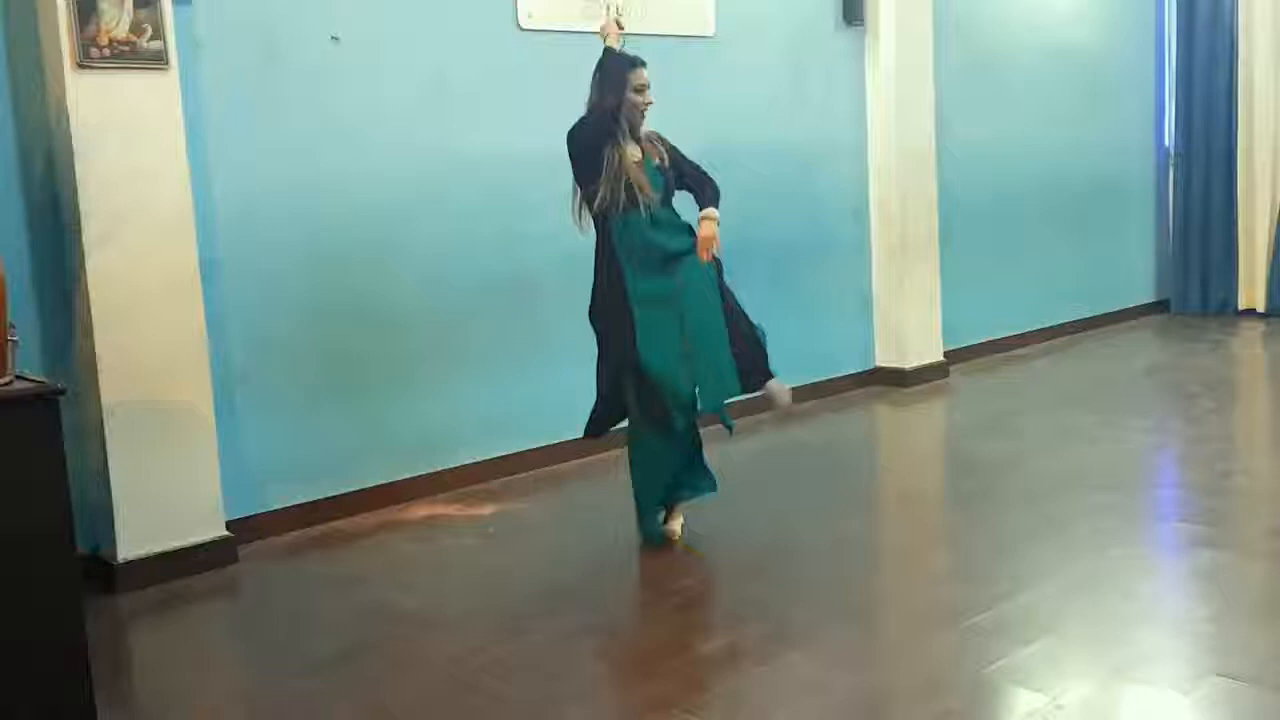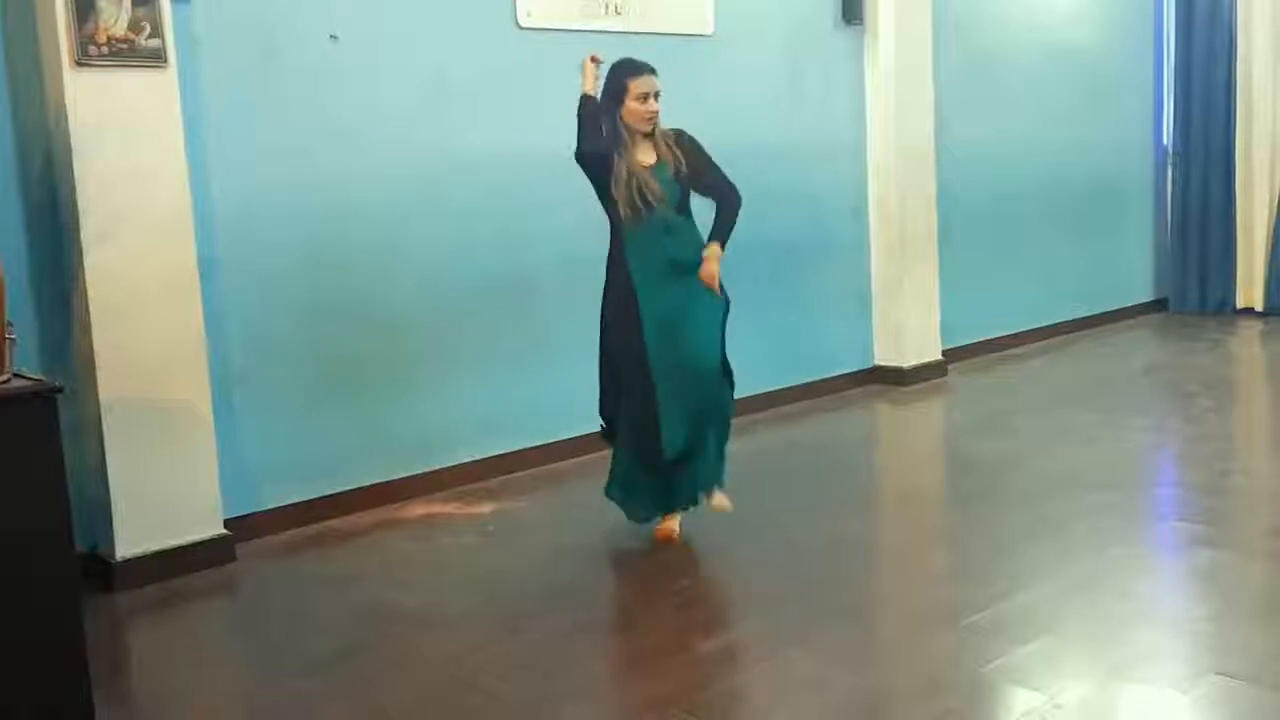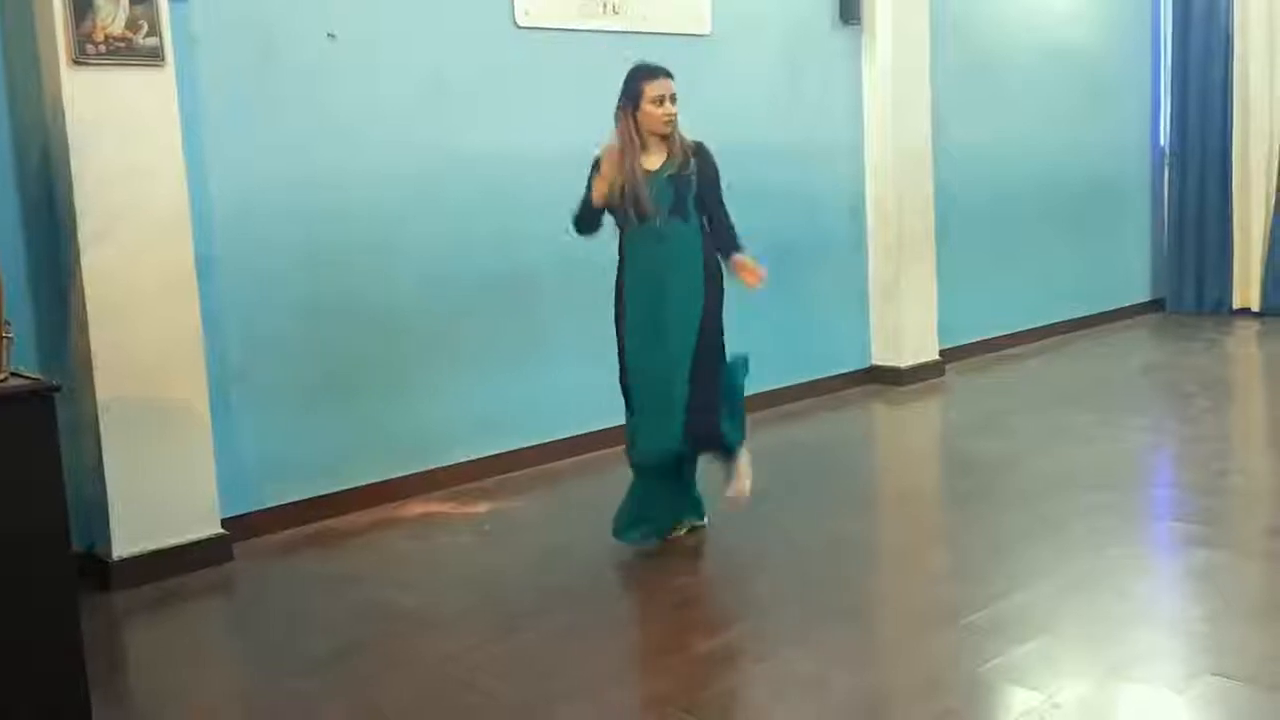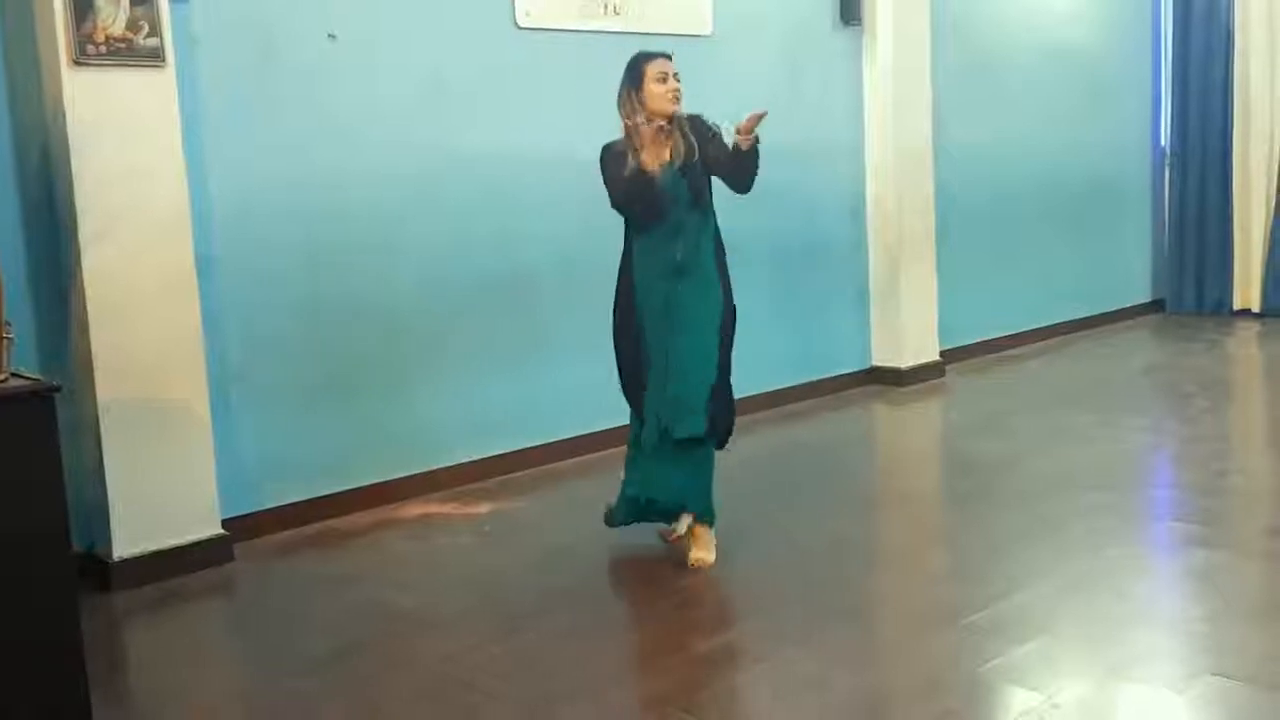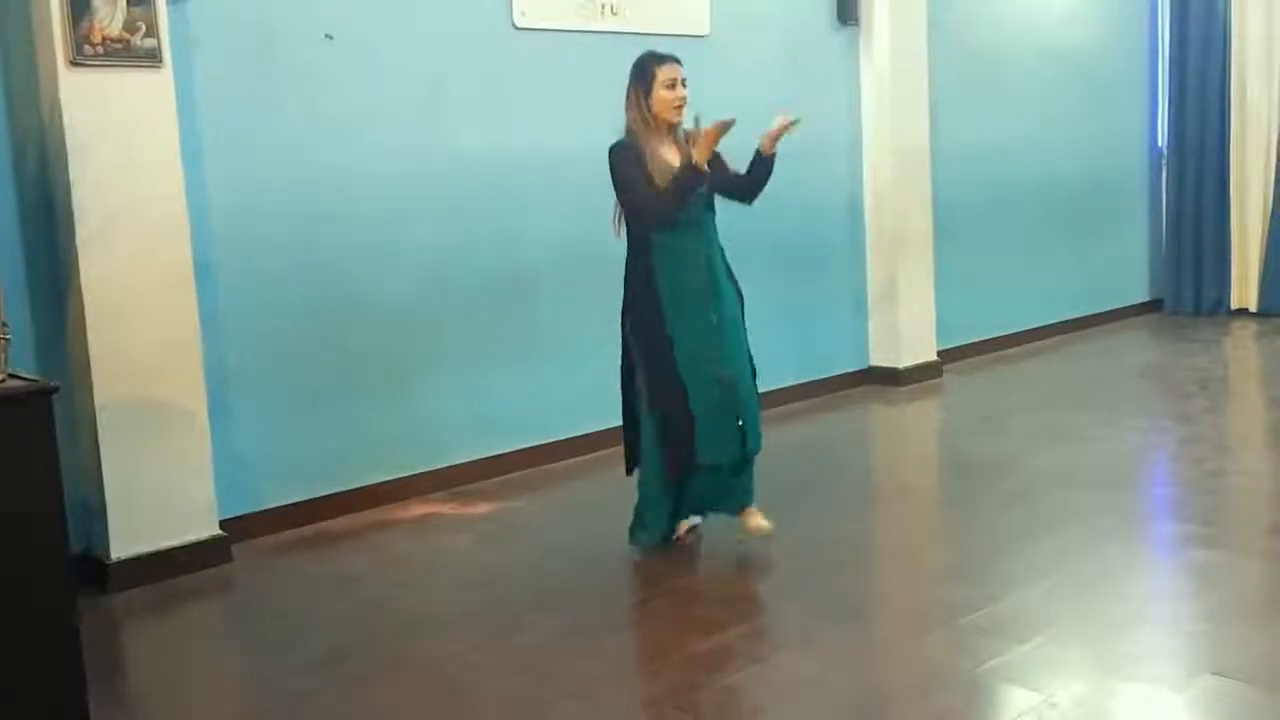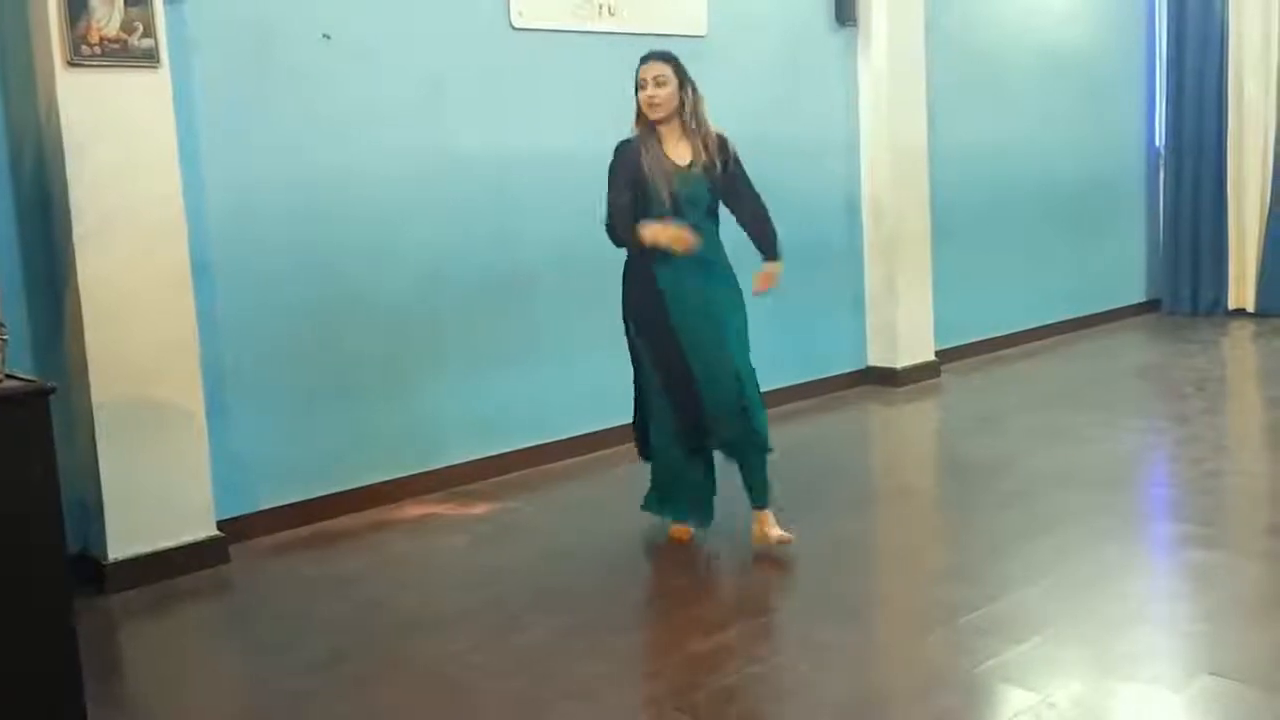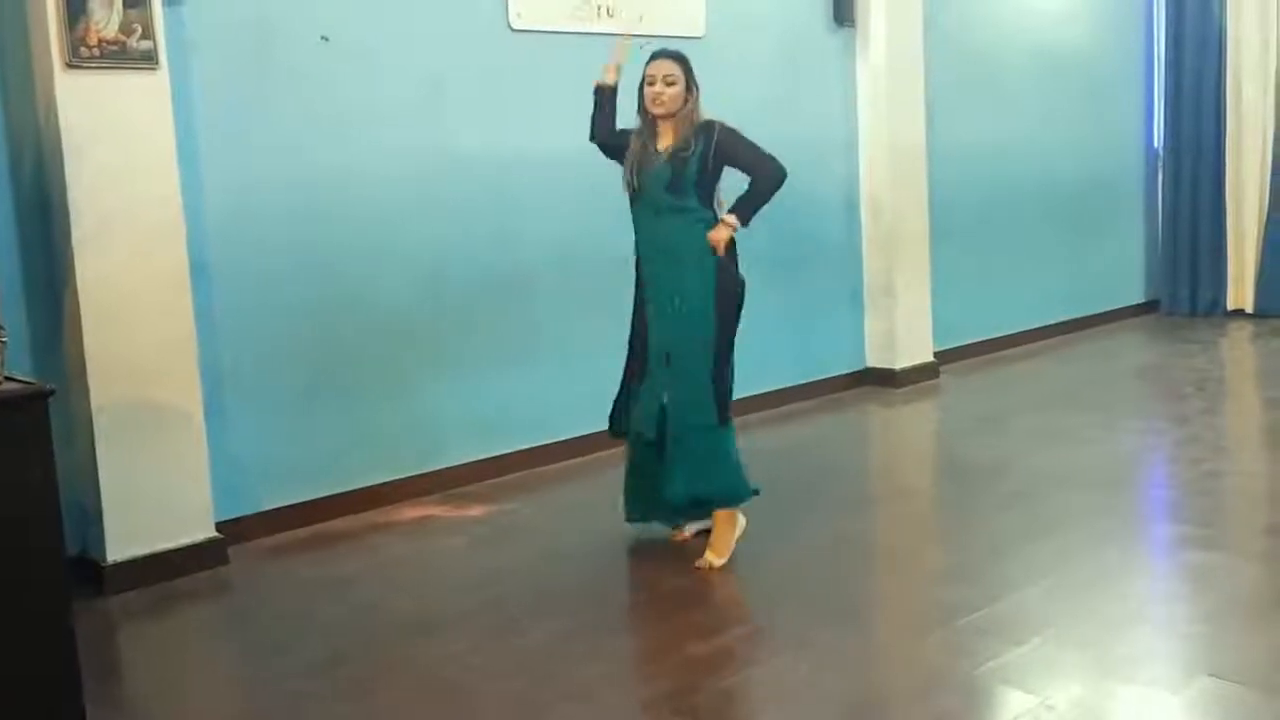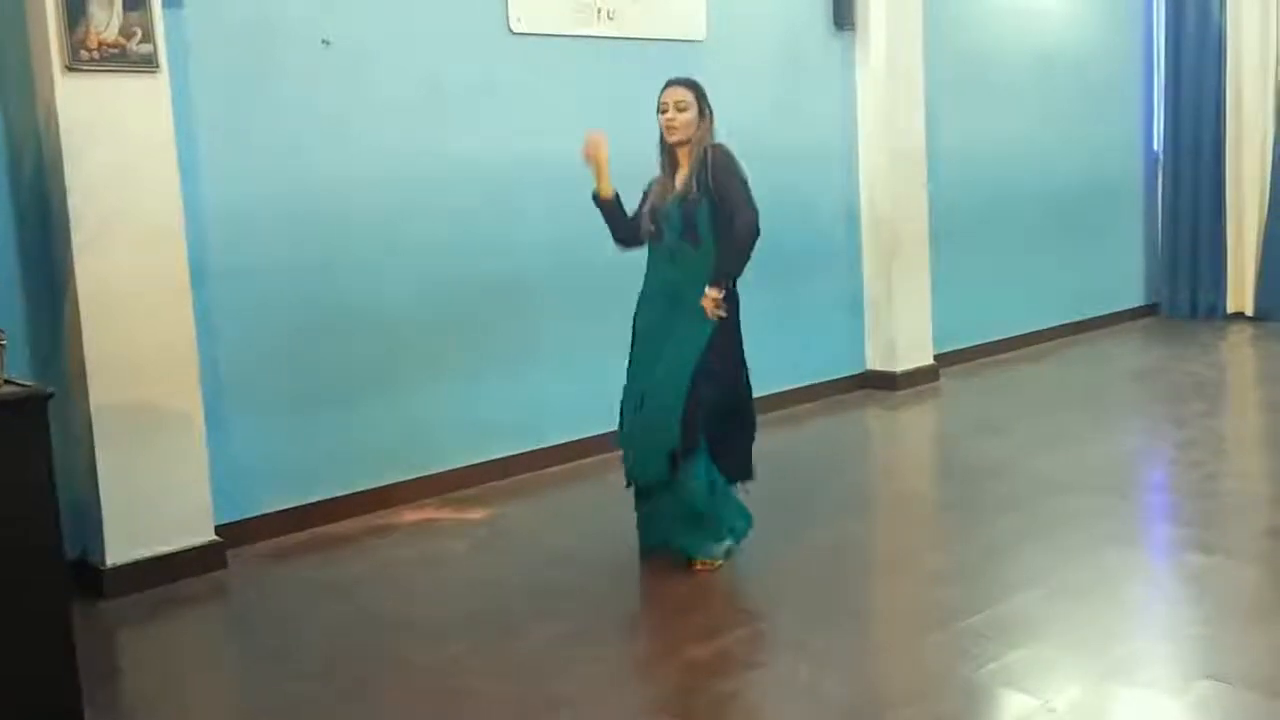
dt=0.4s
person 1, frame 1
left shoulder: (656, 146)
right shoulder: (588, 146)
left elbow: (702, 182)
right elbow: (603, 104)
left wrist: (709, 215)
right wrist: (612, 46)
left hip: (682, 263)
right hip: (631, 283)
right knee: (658, 391)
left ankle: (761, 379)
right ankle: (668, 502)
person 1, frame 2
left shoulder: (679, 145)
right shoulder: (606, 160)
left elbow: (726, 195)
right elbow: (587, 146)
left wrist: (715, 248)
right wrist: (589, 89)
left hip: (690, 274)
right hip: (636, 286)
left knee: (700, 369)
right knee: (646, 392)
left ankle: (704, 480)
right ankle: (664, 502)
person 1, frame 3
left shoulder: (695, 156)
right shoulder: (612, 163)
left elbow: (716, 221)
right elbow: (584, 224)
left wrist: (736, 256)
right wrist: (603, 185)
left hip: (691, 284)
right hip: (639, 293)
left knee: (687, 389)
right knee: (650, 397)
left ankle: (733, 444)
right ankle: (672, 510)
person 1, frame 4
left shoulder: (696, 133)
right shoulder: (616, 155)
left elbow: (740, 181)
right elbow: (633, 207)
left wrist: (745, 142)
right wrist: (647, 160)
left hip: (701, 282)
right hip: (647, 287)
left knee: (694, 394)
right knee: (656, 397)
left ankle: (695, 517)
right ankle: (666, 505)
person 1, frame 5
left shoulder: (694, 144)
right shoulder: (625, 154)
left elbow: (743, 192)
right elbow: (658, 208)
left wrist: (766, 151)
right wrist: (698, 161)
left hip: (711, 284)
right hip: (658, 292)
left knee: (731, 391)
right knee: (670, 399)
left ankle: (741, 499)
right ankle: (673, 511)
person 1, frame 6
left shoulder: (716, 147)
right shoulder: (631, 154)
left elbow: (749, 206)
right elbow: (618, 230)
left wrist: (771, 256)
right wrist: (653, 233)
left hip: (712, 283)
right hip: (656, 291)
left knee: (734, 388)
right knee: (674, 399)
left ankle: (762, 508)
right ankle: (684, 508)
person 1, frame 7
left shoulder: (710, 137)
right shoulder: (637, 146)
left elbow: (772, 172)
right elbow: (601, 135)
left wrist: (731, 220)
right wrist: (608, 79)
left hip: (702, 277)
right hip: (656, 284)
left knee: (699, 388)
right knee: (663, 393)
left ankle: (725, 508)
right ankle: (691, 508)
person 1, frame 8
left shoulder: (718, 161)
right shoulder: (659, 184)
left elbow: (747, 222)
right elbow: (629, 237)
left wrist: (720, 285)
right wrist: (603, 177)
left hip: (701, 314)
right hip: (657, 312)
left knee: (676, 420)
right knee: (649, 418)
left ankle: (717, 527)
right ankle: (676, 528)
